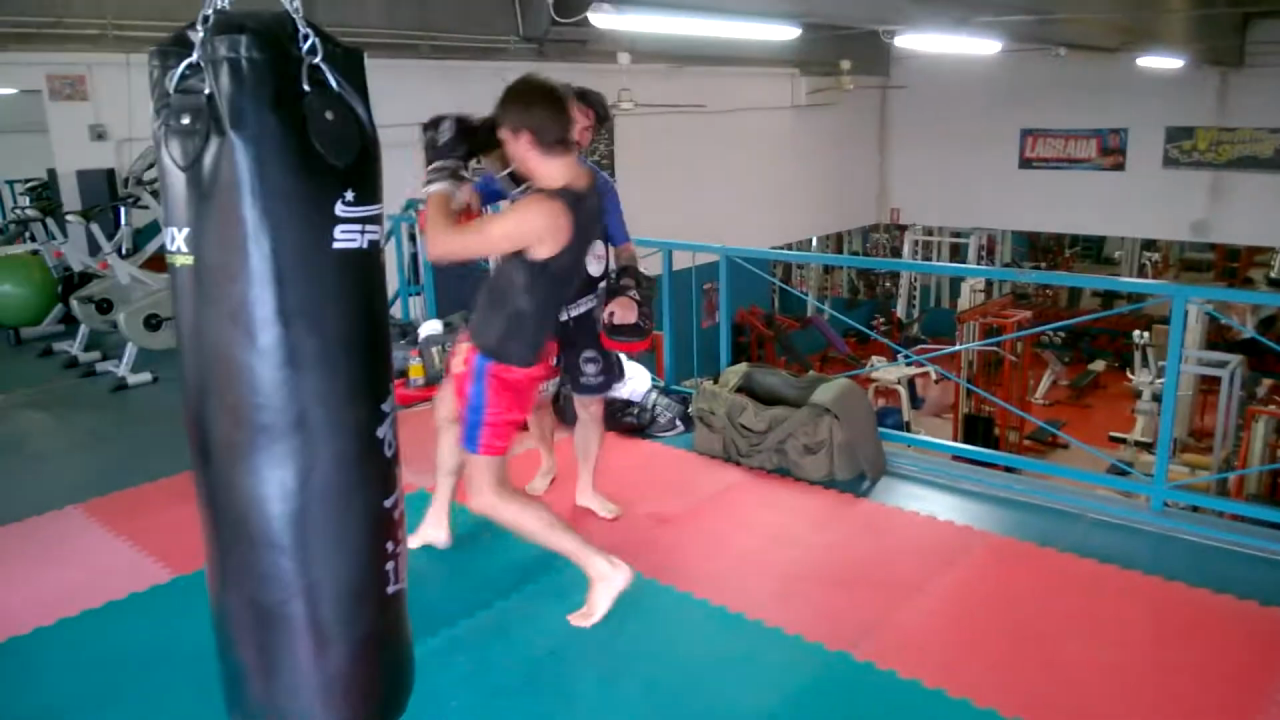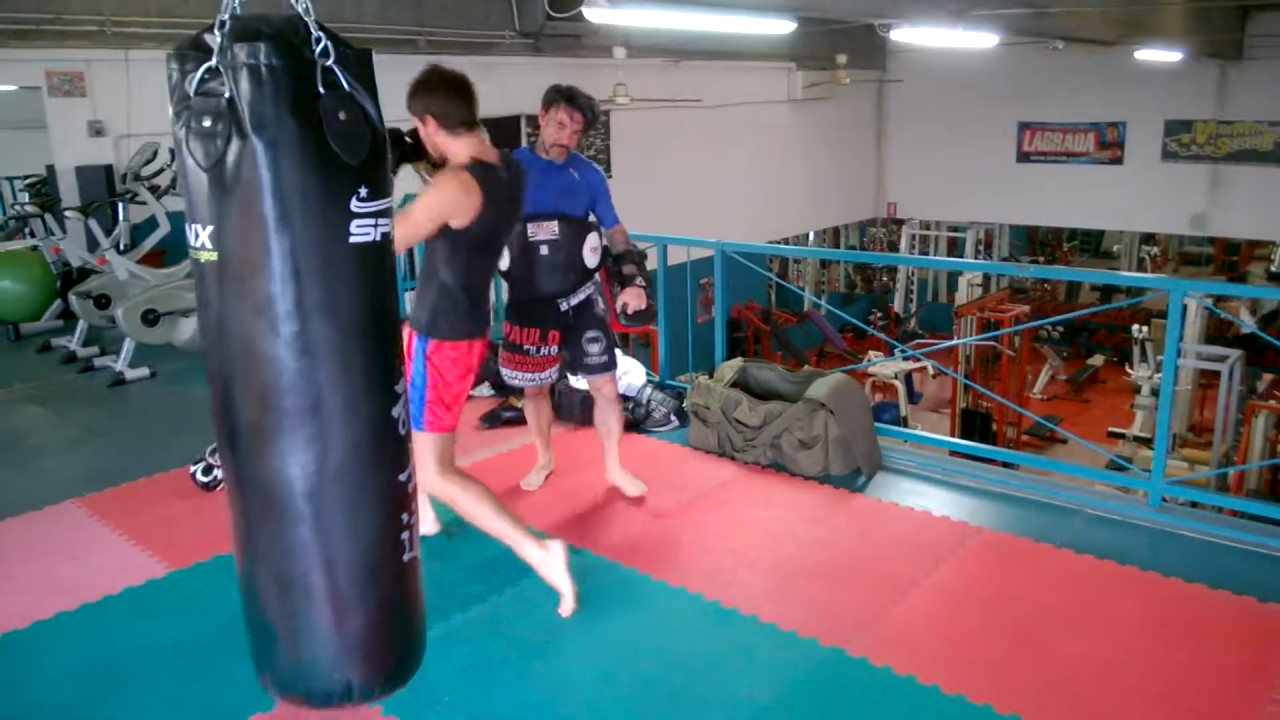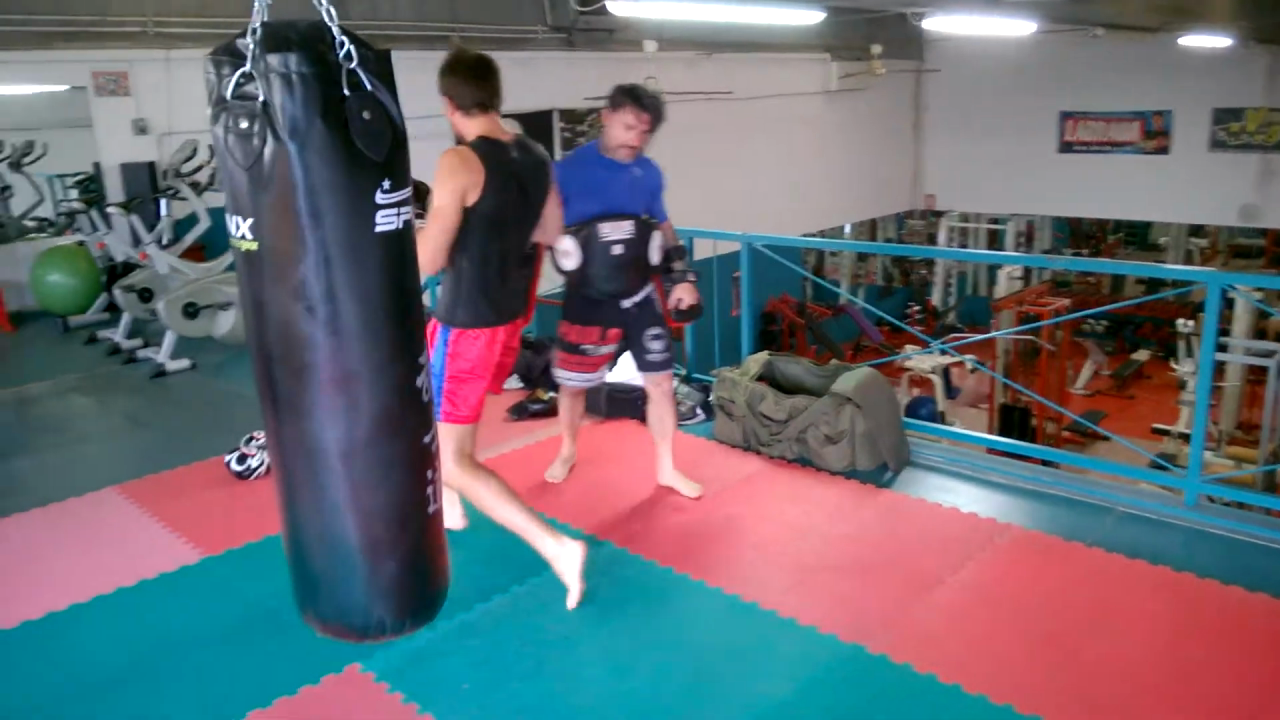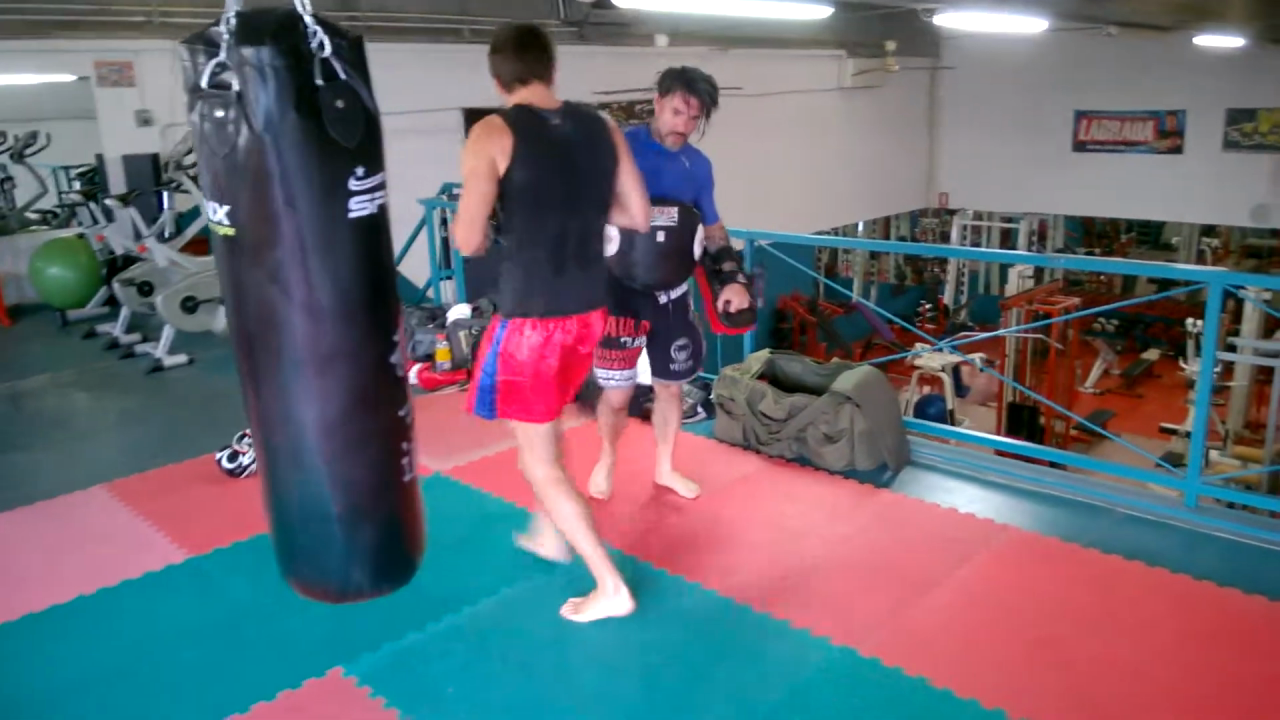
dt=0.3s
person 1, frame 1
left shoulder: (542, 214)
right shoulder: (585, 187)
left elbow: (439, 247)
left wrist: (441, 169)
left hip: (502, 358)
right hip: (498, 337)
left knee: (489, 492)
right knee: (448, 413)
left ankle: (603, 570)
right ankle: (437, 522)
person 1, frame 2
left shoulder: (454, 186)
right shoulder: (508, 169)
left hip: (441, 338)
right hip: (470, 328)
left knee: (437, 470)
right knee: (408, 418)
left ankle: (537, 552)
right ankle: (420, 512)
person 1, frame 3
left shoulder: (460, 164)
right shoulder: (535, 158)
left elbow: (428, 262)
right elbow: (551, 230)
left wrist: (417, 224)
left hip: (466, 327)
right hip: (509, 320)
left knee: (455, 461)
right knee: (444, 420)
left ankle: (554, 545)
right ankle: (448, 506)
person 1, frame 4
left shoulder: (491, 135)
right shoulder: (602, 128)
left elbow: (467, 242)
right elbow: (638, 217)
left hip: (531, 319)
right hip: (590, 312)
left knee: (538, 459)
right knee: (545, 422)
left ankle: (609, 588)
right ankle: (549, 532)
person 2, frame 1
left shoulder: (599, 186)
left elbow: (623, 249)
left wrist: (627, 295)
left hip: (582, 313)
left knee: (592, 407)
right knee: (537, 401)
left ankle: (586, 488)
right ankle: (547, 465)
person 2, frame 2
left shoulder: (590, 176)
left elbow: (614, 231)
left wrist: (633, 280)
left hip: (581, 297)
right hip: (529, 301)
left knee: (605, 385)
right knee: (535, 387)
left ankle: (615, 469)
right ankle: (544, 459)
person 2, frame 3
left shoulder: (649, 174)
right shoulder: (569, 170)
left elbow: (662, 225)
left wrist: (682, 277)
left hip: (639, 296)
right hip: (588, 298)
left knee: (661, 384)
right knee: (574, 386)
left ankle: (666, 468)
right ankle: (568, 451)
person 2, frame 4
left shoulder: (697, 166)
left elbow: (711, 226)
left wrist: (732, 278)
left hip: (674, 294)
right hip: (621, 292)
left knee: (671, 389)
right knee: (617, 395)
left ankle: (663, 469)
right ankle: (607, 461)
